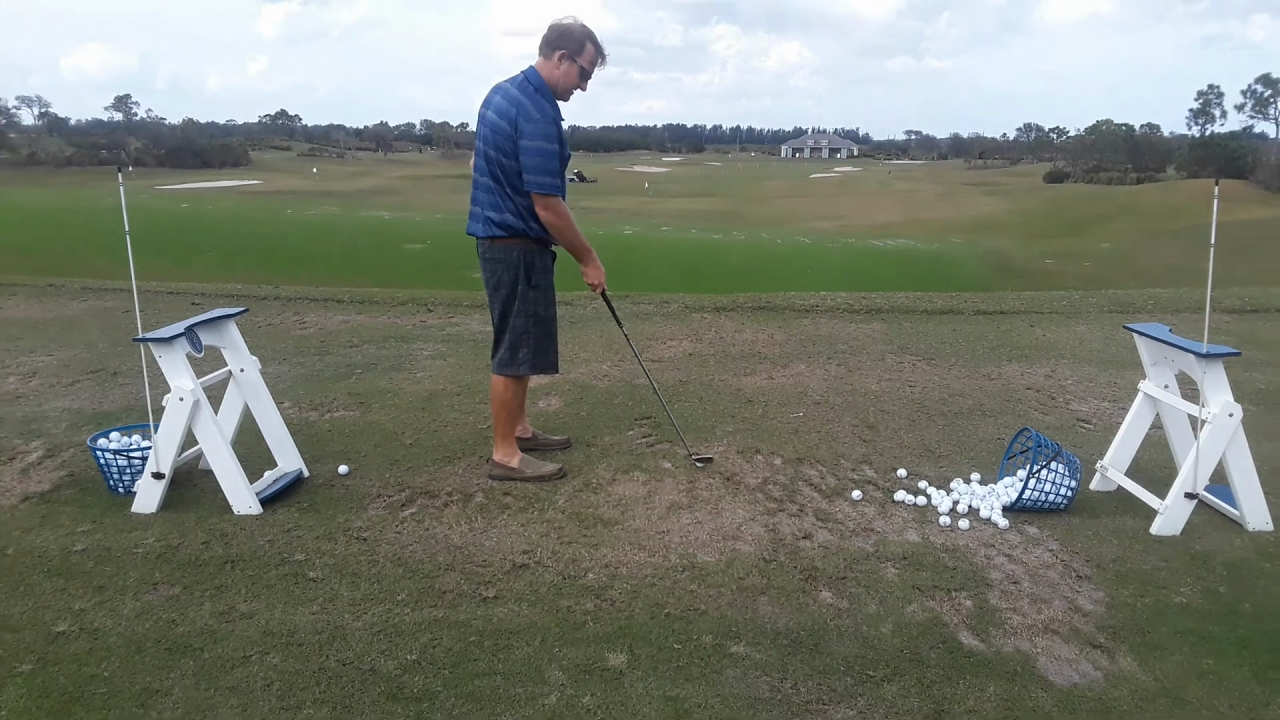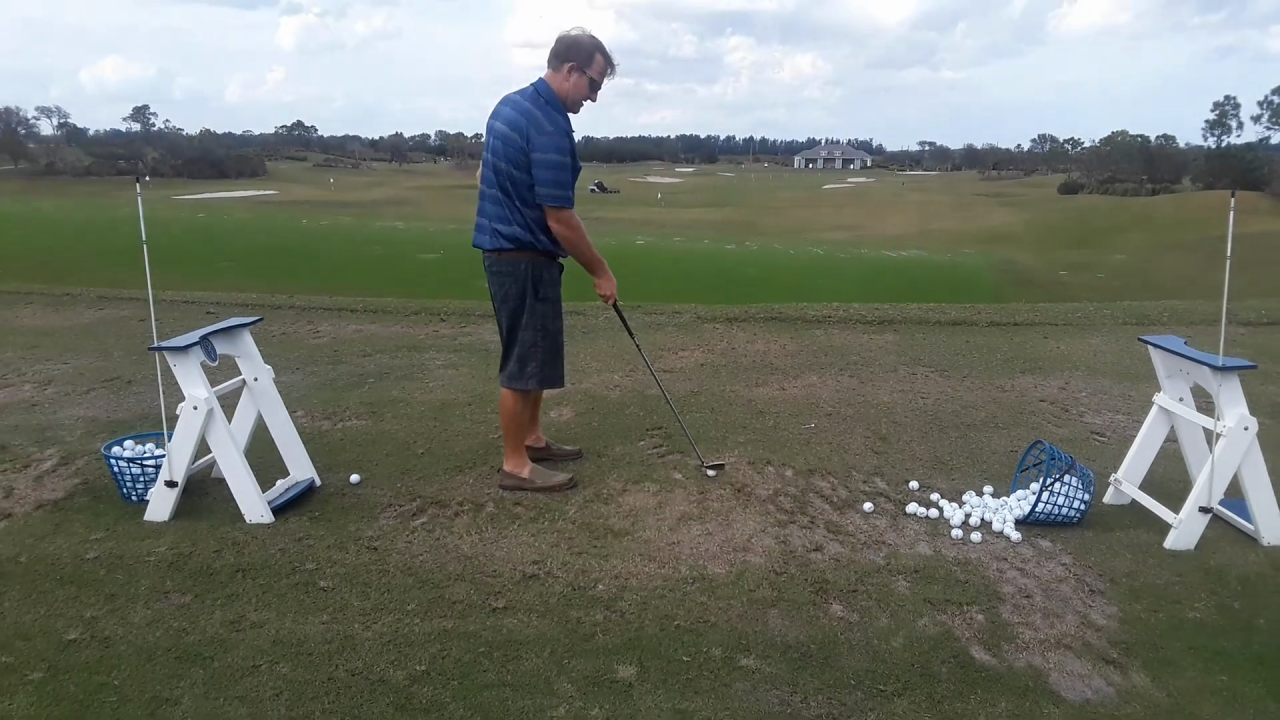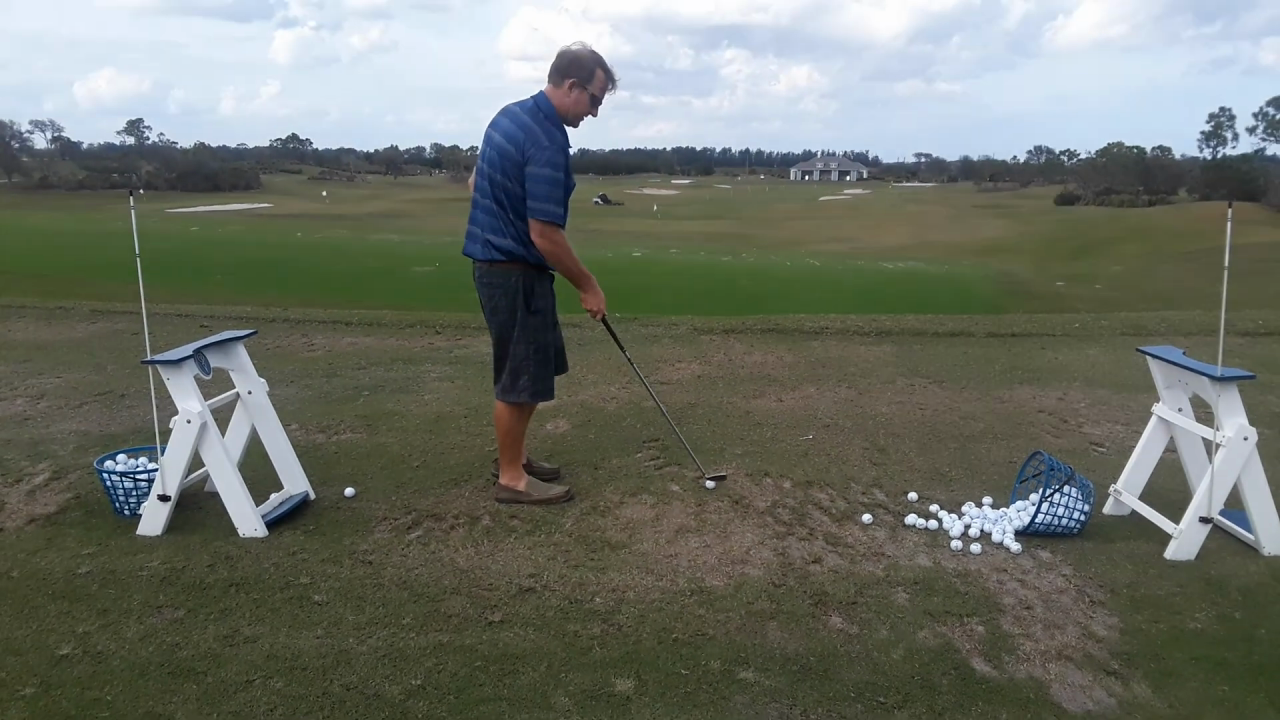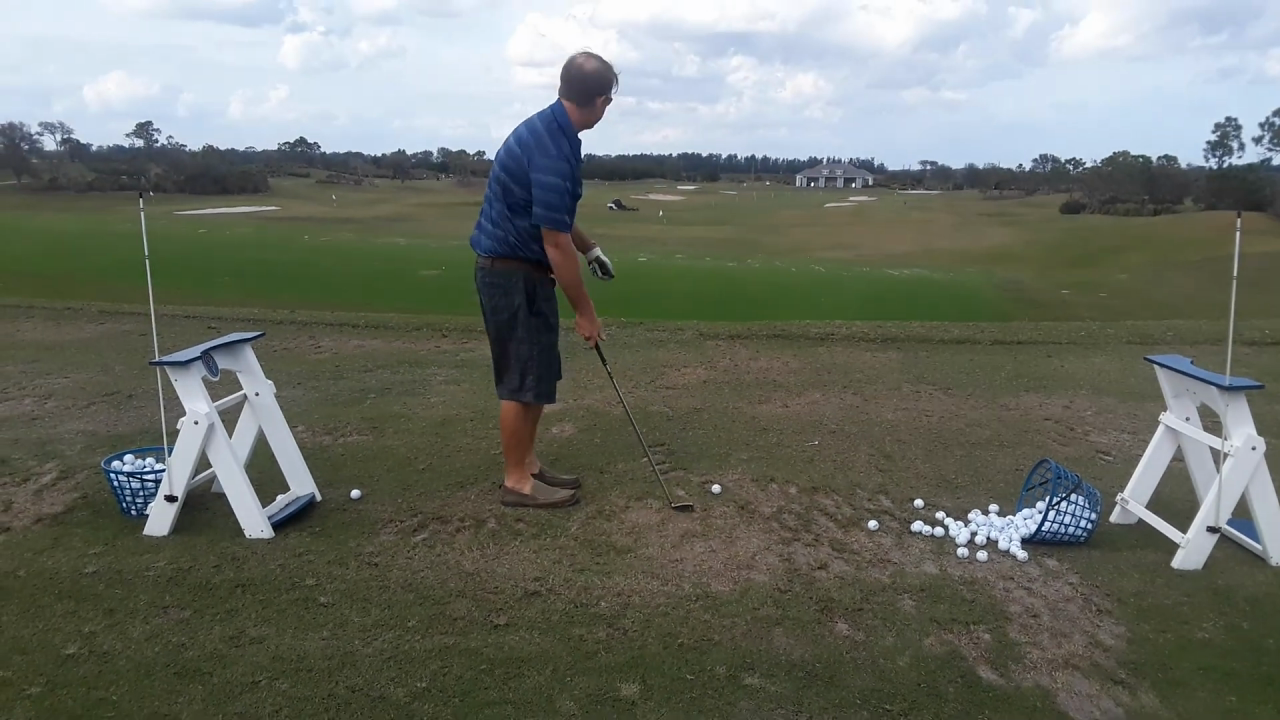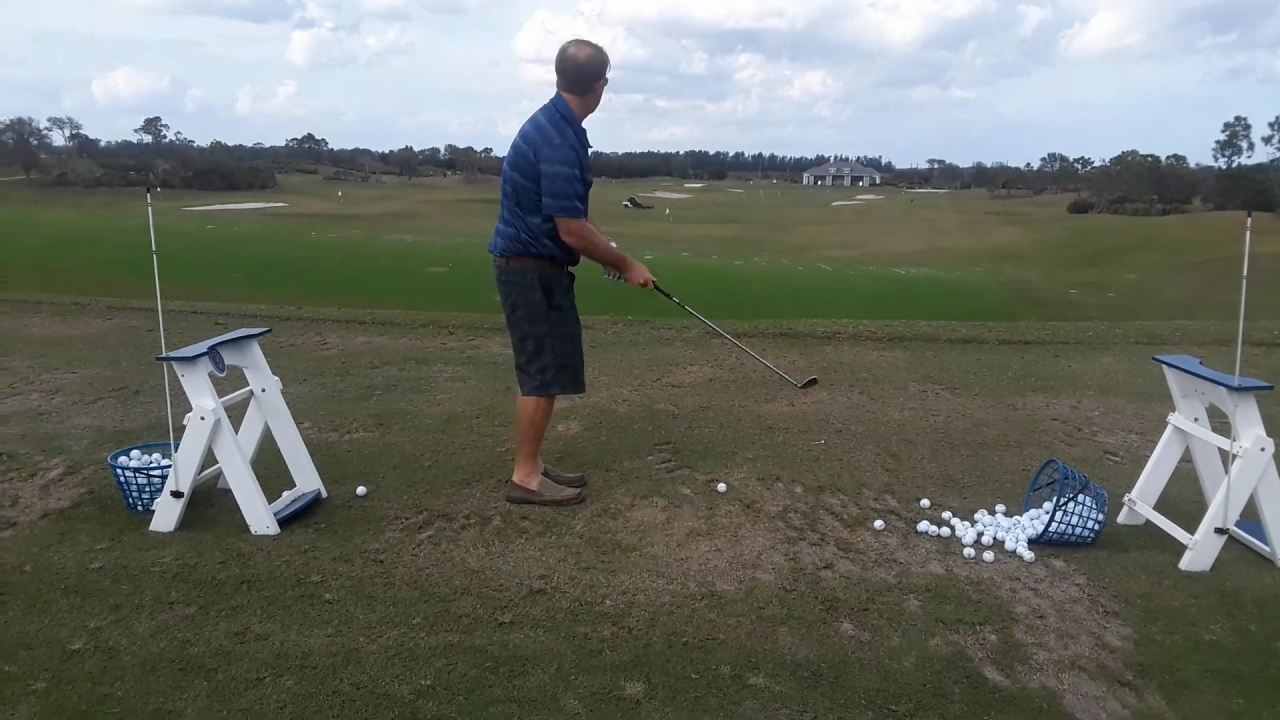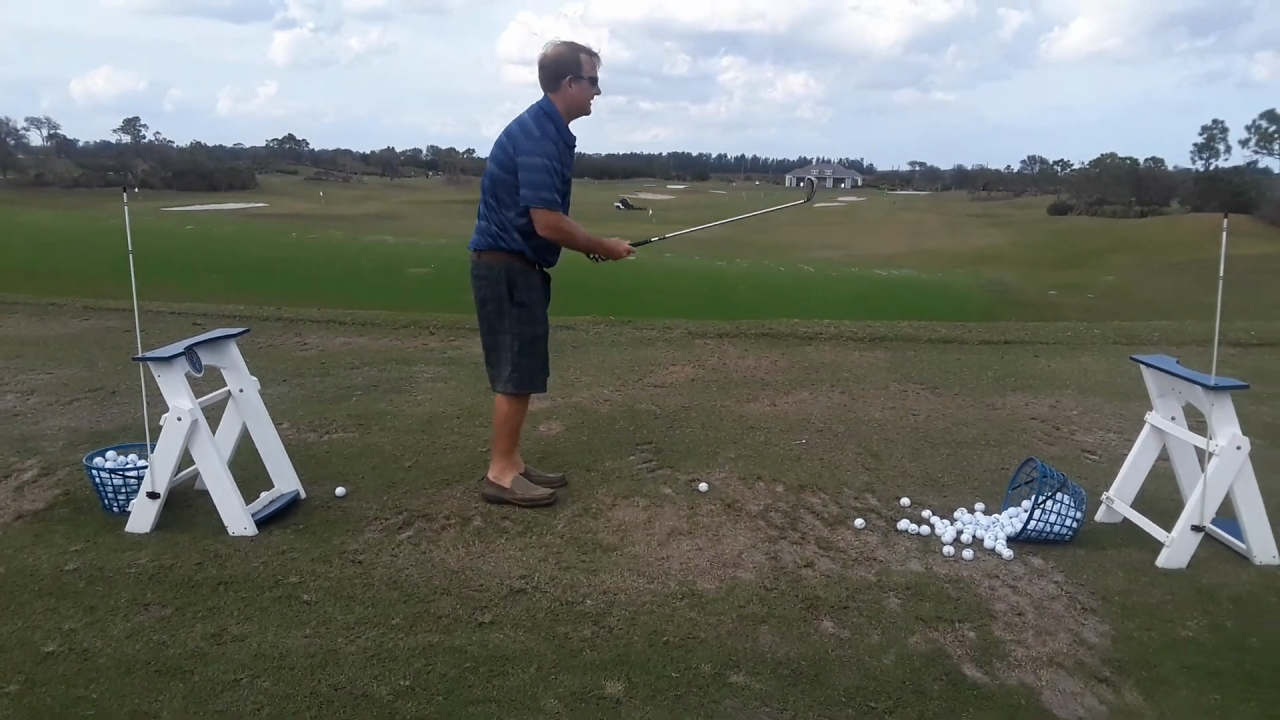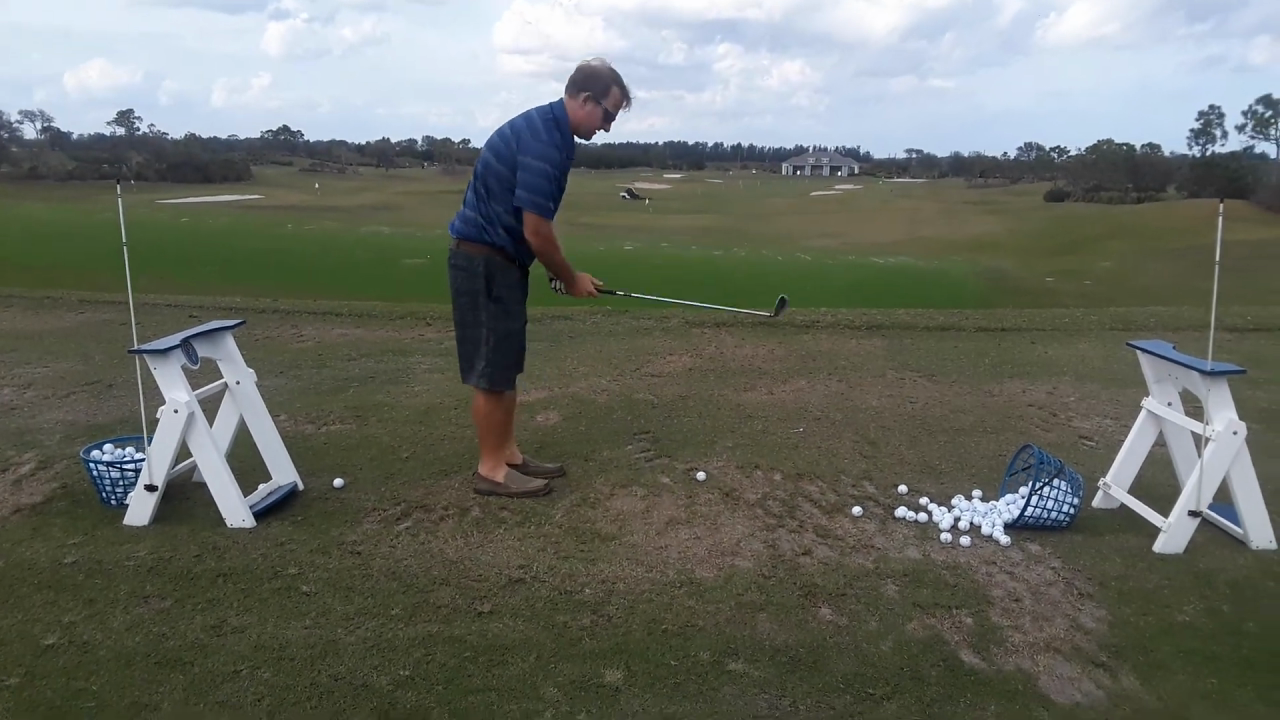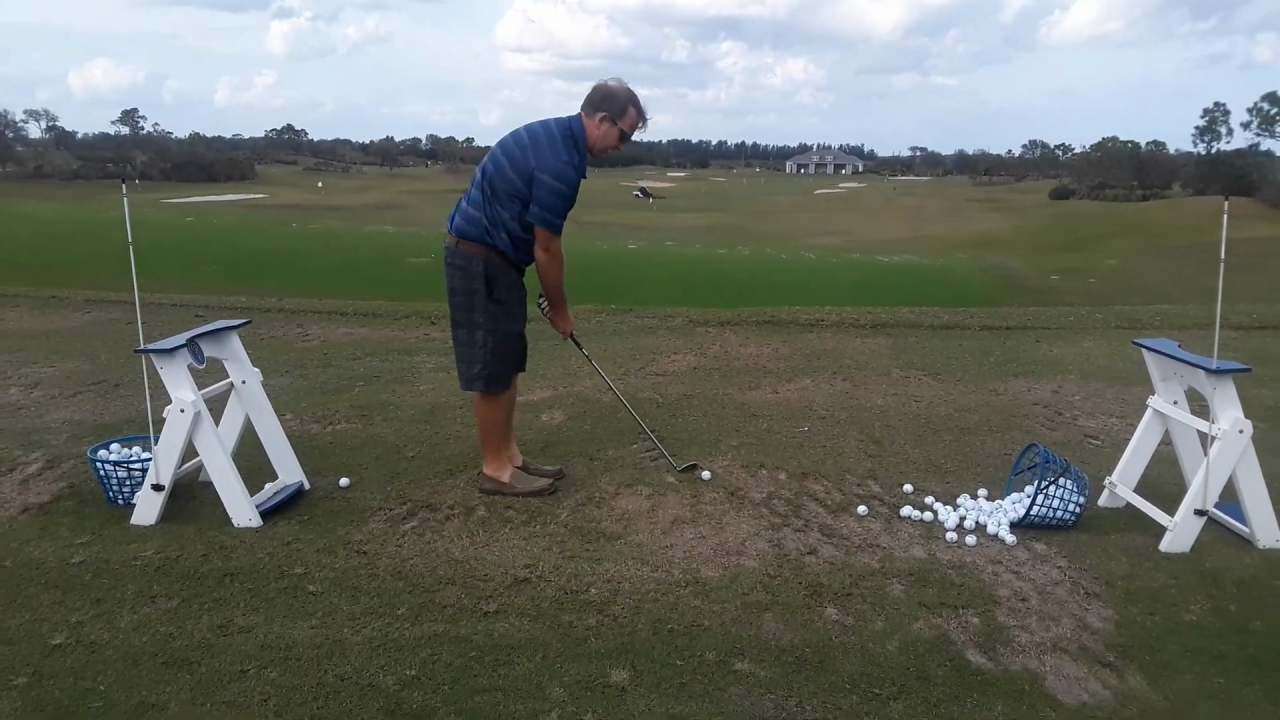
dt=0.4s
person 1, frame 1
left shoulder: (504, 92)
right shoulder: (537, 113)
left elbow: (487, 167)
right elbow: (546, 205)
right wrist: (588, 259)
left hip: (500, 237)
right hip: (518, 246)
left knee: (520, 344)
right knee: (515, 350)
left ankle: (518, 429)
right ankle: (504, 454)
person 1, frame 2
left shoulder: (510, 104)
right shoulder: (549, 127)
left elbow: (486, 176)
right elbow: (560, 219)
right wrist: (600, 272)
left hip: (505, 248)
right hip: (524, 259)
left knee: (531, 354)
right knee: (524, 362)
left ankle: (532, 438)
right ankle: (515, 464)
person 1, frame 3
left shoulder: (510, 114)
right shoulder: (546, 141)
left elbow: (477, 183)
right elbow: (546, 235)
right wrist: (588, 286)
left hip: (499, 261)
right hip: (514, 271)
left knee: (538, 365)
right knee: (520, 374)
left ankle: (512, 457)
right ankle: (511, 478)
person 1, frame 4
left shoulder: (547, 129)
right shoulder: (553, 150)
right elbow: (556, 245)
left wrist: (590, 248)
right wrist: (585, 311)
left hip: (516, 266)
right hip: (513, 272)
left knee: (536, 373)
right knee: (523, 378)
left ankle: (527, 463)
right ankle: (516, 480)
person 1, frame 5
left shoulder: (552, 124)
right shoulder: (559, 140)
right elbow: (572, 231)
left wrist: (609, 245)
right wrist: (626, 265)
left hip: (531, 265)
right hip: (534, 270)
left knee: (542, 373)
right knee: (545, 374)
left ankle: (532, 464)
right ankle: (525, 477)
person 1, frame 6
left shoulder: (549, 130)
right shoulder: (538, 137)
left elbow: (550, 211)
right elbow: (548, 224)
left wrist: (593, 243)
right wrist: (603, 246)
left hip: (519, 266)
right hip: (506, 267)
left knee: (521, 372)
right knee: (516, 374)
left ankle: (512, 464)
right ankle: (499, 475)
person 1, frame 7
left shoulder: (547, 129)
right shoulder: (543, 140)
right elbow: (537, 231)
left wrist: (561, 271)
right wrist: (570, 278)
left hip: (497, 259)
right hip: (485, 260)
left knee: (506, 364)
right knee: (493, 367)
left ankle: (507, 453)
right ankle: (490, 469)
person 1, frame 8
left shoulder: (554, 135)
right shoulder: (560, 160)
right elbow: (547, 249)
right wrist: (560, 310)
left hip: (490, 255)
right hip: (481, 259)
left knee: (507, 363)
right knee: (492, 367)
left ankle: (508, 454)
right ankle: (495, 469)
